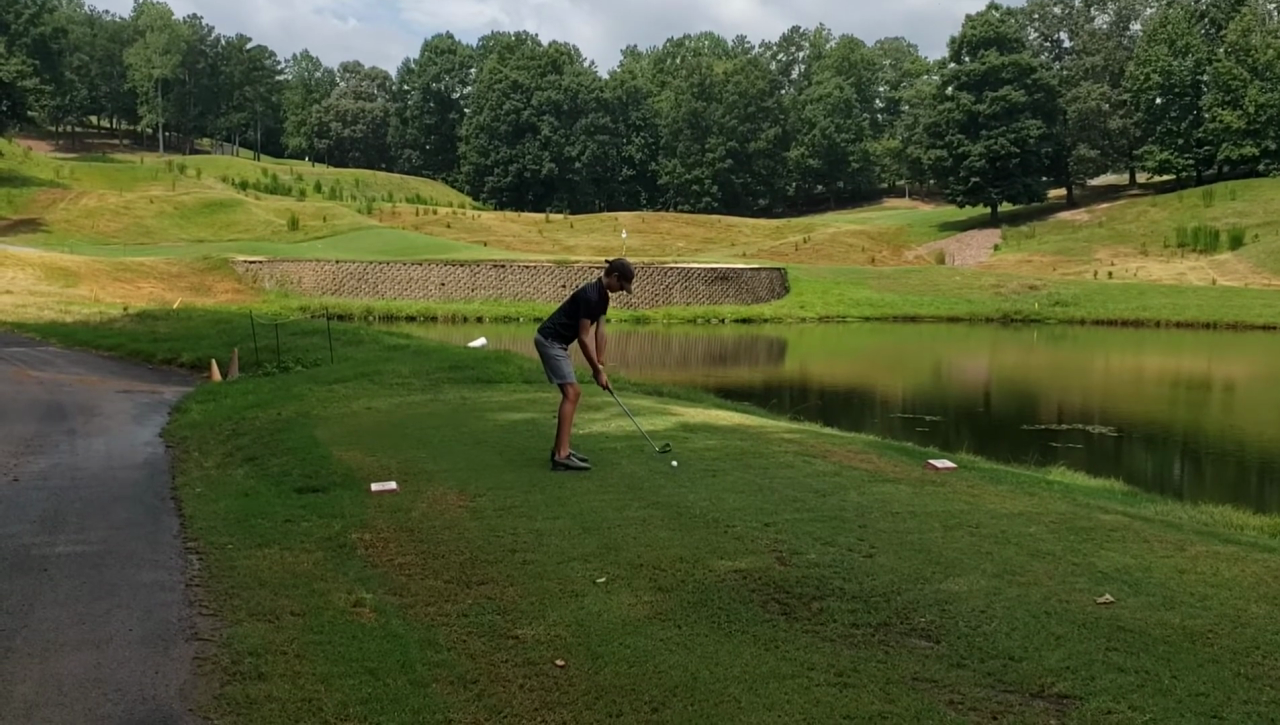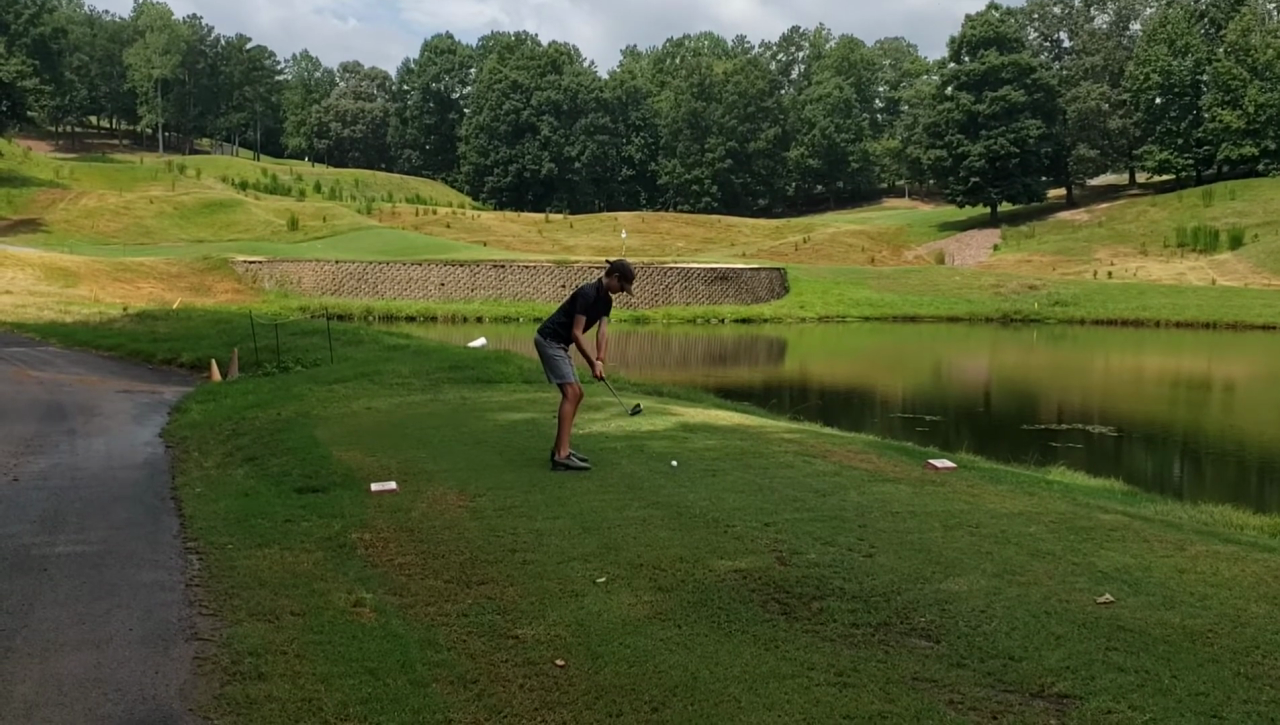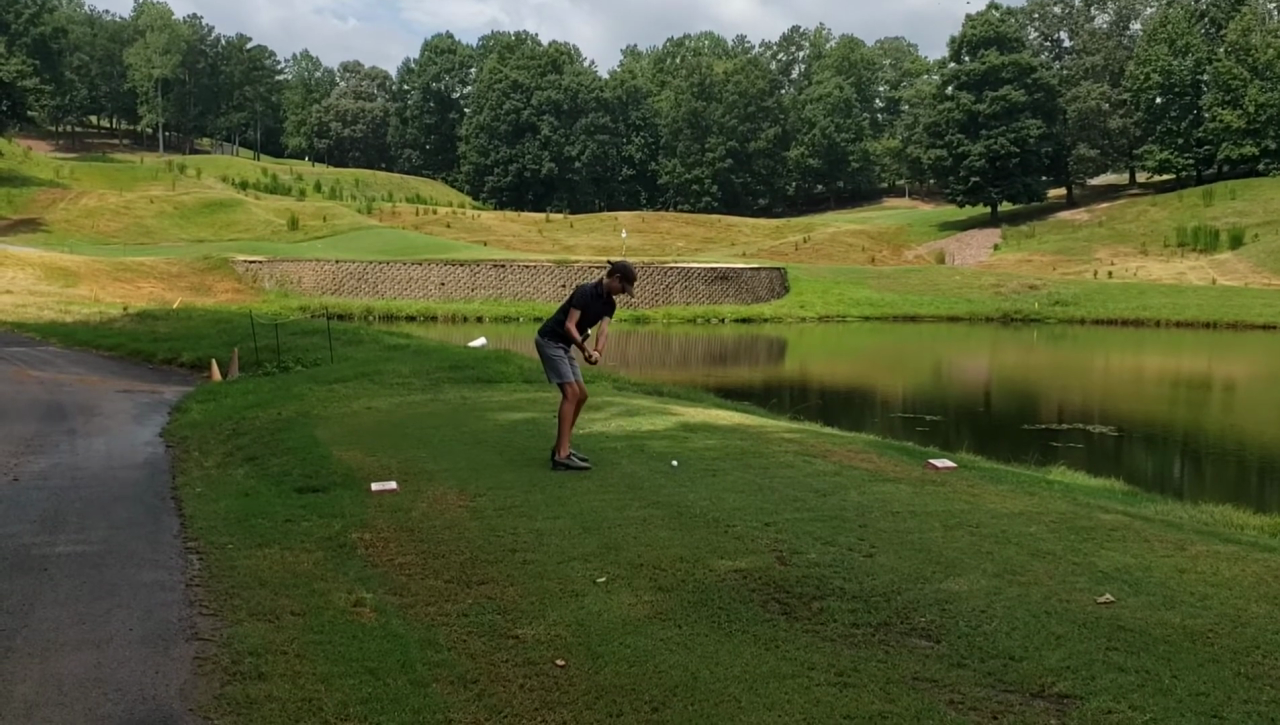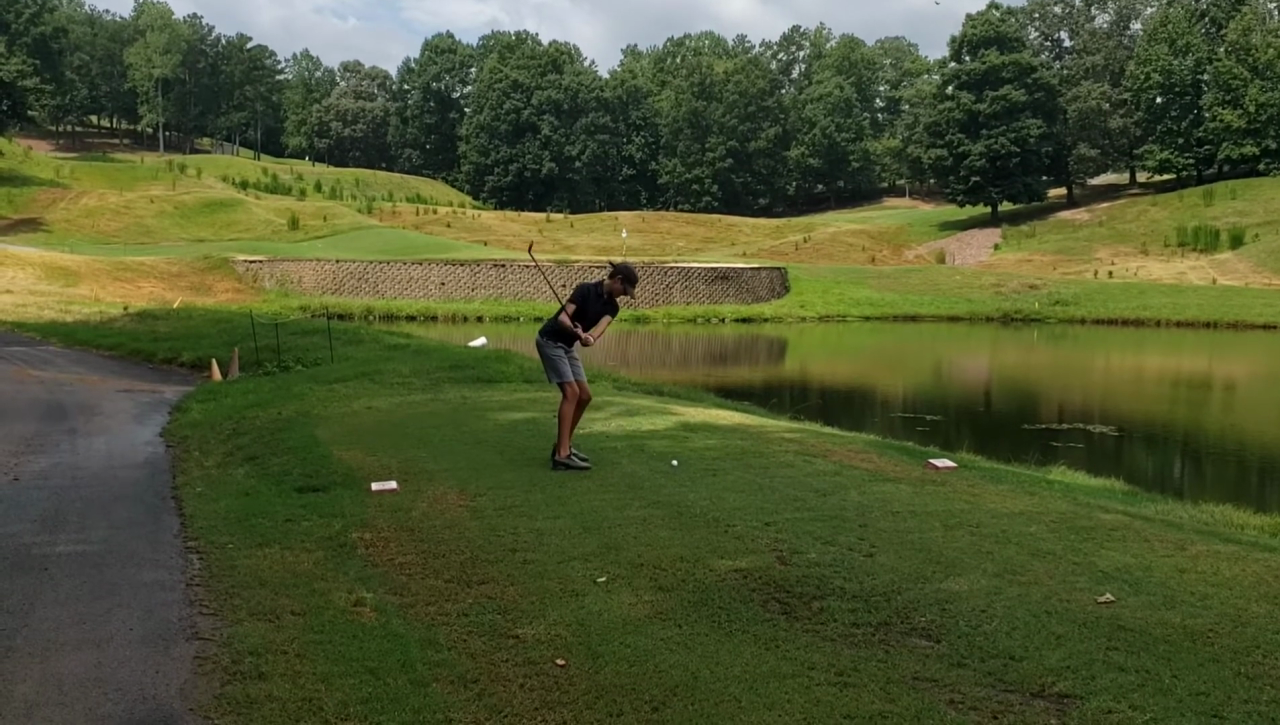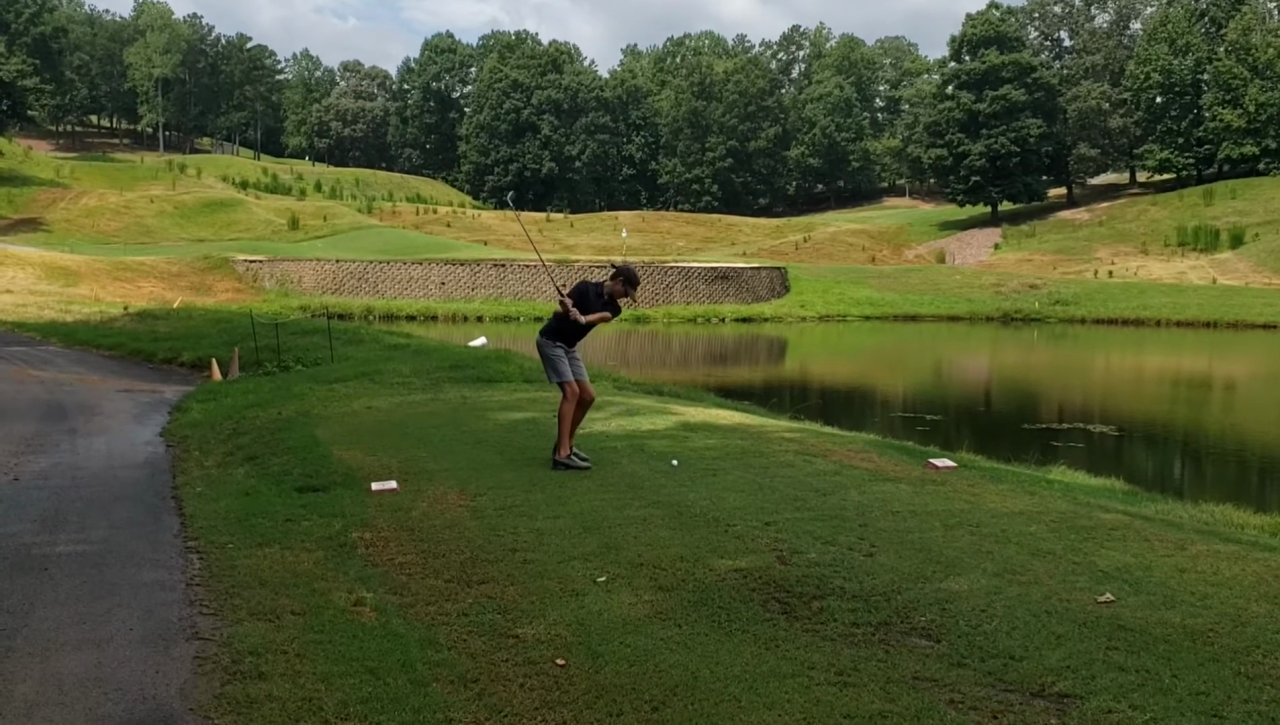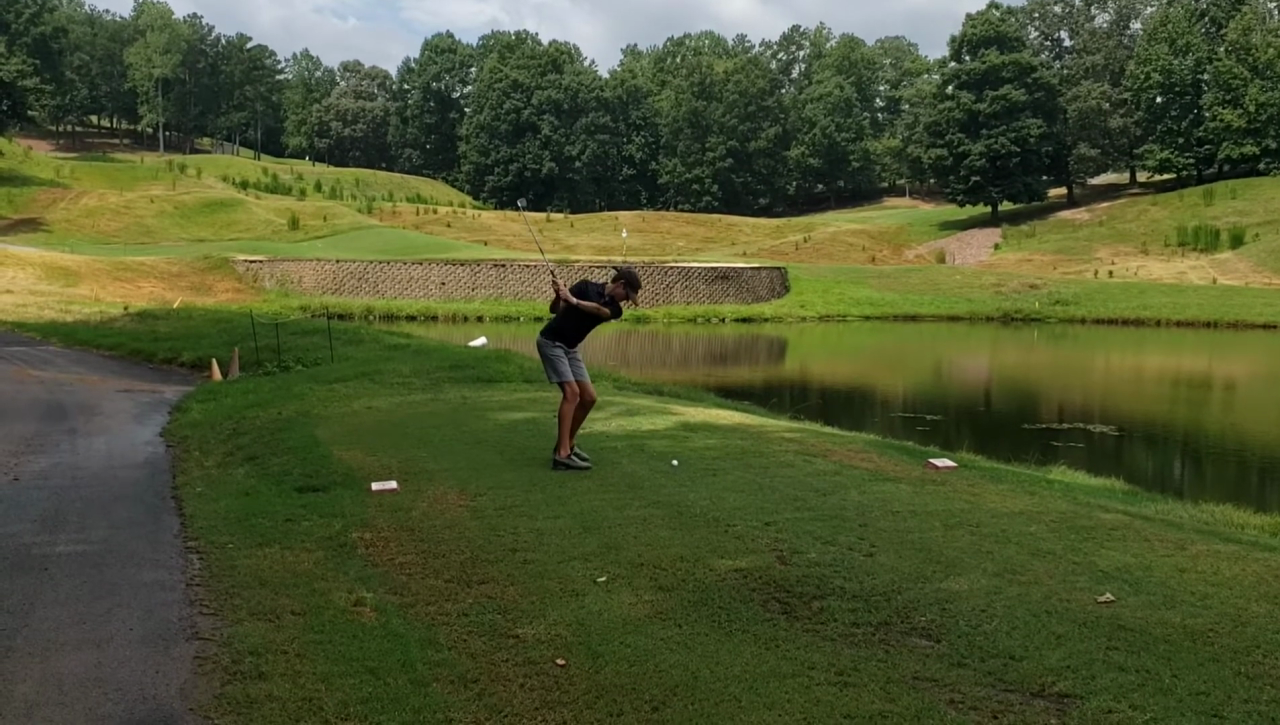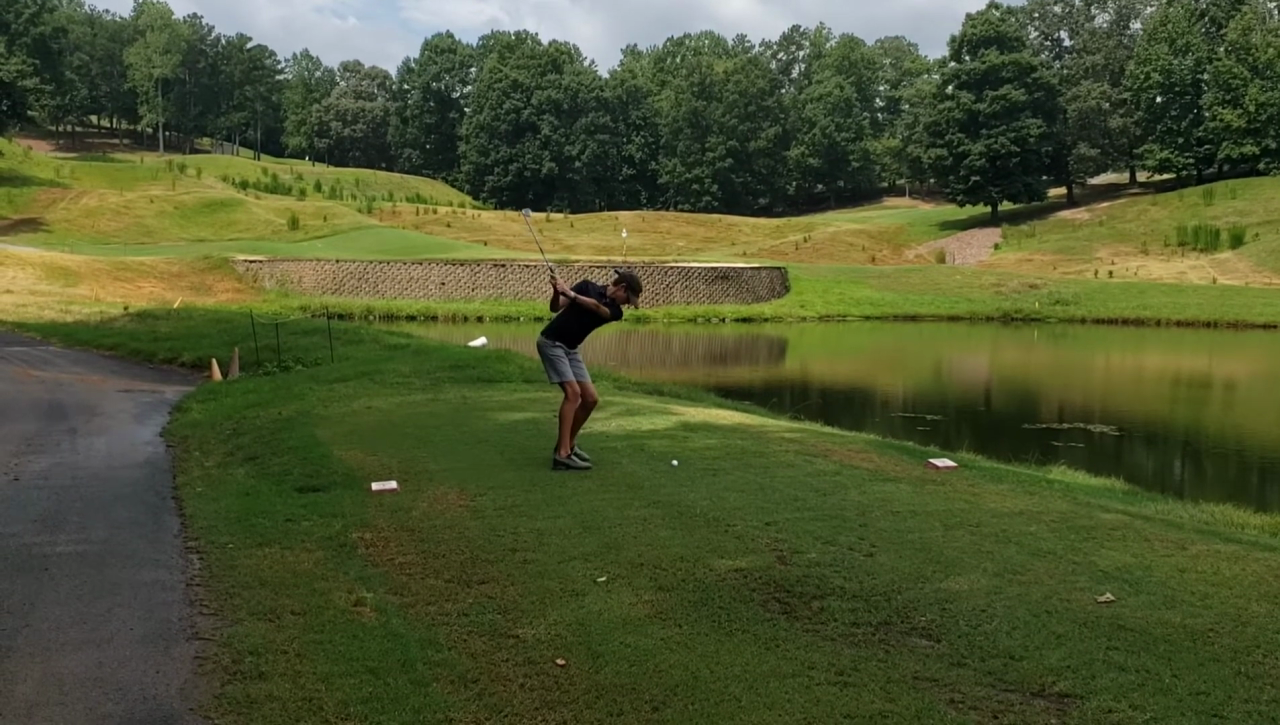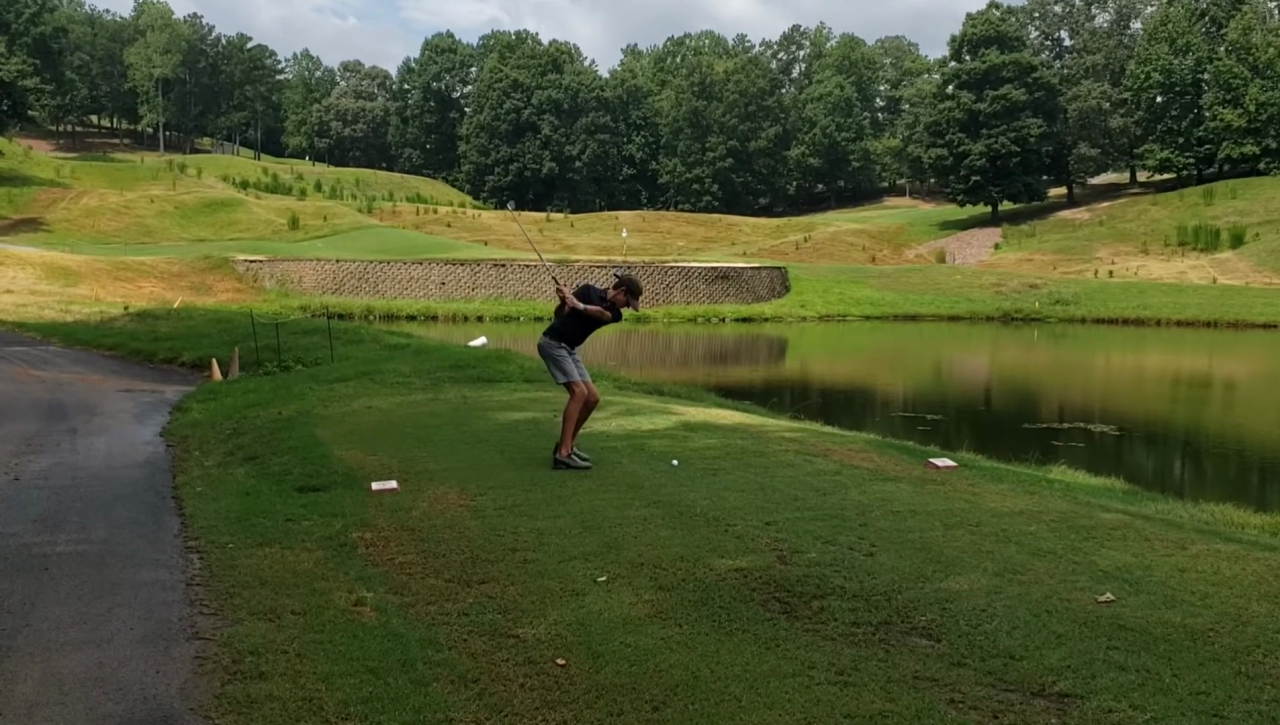
dt=0.1s
person 1, frame 1
left shoulder: (602, 296)
right shoulder: (590, 295)
left elbow: (600, 332)
right elbow: (583, 337)
left wrist: (600, 365)
right wrist: (597, 370)
left hip: (557, 342)
right hip: (550, 341)
left knee: (572, 393)
right knee: (571, 393)
left ankle: (560, 448)
right ankle: (562, 456)
person 1, frame 2
left shoulder: (606, 301)
right shoulder: (588, 293)
left elbow: (602, 332)
right elbow: (576, 332)
left wrist: (600, 361)
right wrist: (592, 363)
left hip: (560, 344)
right hip: (549, 340)
left knee: (575, 394)
right knee: (571, 393)
left ankle: (560, 447)
right ankle: (561, 456)
person 1, frame 3
left shoulder: (609, 303)
right shoulder: (586, 291)
left elbow: (603, 330)
right elbow: (569, 325)
left wrist: (598, 352)
right wrist: (584, 349)
left hip: (562, 345)
right hip: (550, 341)
left knee: (581, 395)
right knee: (571, 393)
left ankle: (561, 447)
right ankle: (562, 456)
person 1, frame 4
left shoulder: (612, 306)
right shoulder: (586, 290)
left elbow: (601, 326)
right elbow: (562, 318)
left wrist: (590, 337)
right wrist: (577, 332)
left hip: (567, 346)
right hip: (550, 341)
left knee: (585, 396)
right knee: (571, 392)
left ankle: (564, 445)
right ankle: (562, 455)
person 1, frame 5
left shoulder: (614, 307)
right shoulder: (585, 287)
left elbow: (598, 318)
right elbow: (558, 313)
left wrist: (581, 319)
right wrist: (566, 309)
left hip: (568, 346)
right hip: (551, 341)
left knee: (587, 396)
right knee: (571, 392)
left ankle: (566, 445)
right ankle: (562, 455)
person 1, frame 6
left shoulder: (614, 309)
right shoulder: (586, 287)
left elbow: (596, 308)
right elbow: (555, 309)
left wrist: (573, 300)
right wrist: (560, 296)
left hip: (570, 347)
right hip: (551, 341)
left knee: (589, 397)
right knee: (572, 392)
left ankle: (568, 444)
right ankle: (562, 454)
person 1, frame 7
left shoulder: (615, 311)
right shoulder: (587, 287)
left elbow: (595, 306)
right elbow: (555, 308)
left wrist: (571, 294)
right wrist: (558, 292)
left hip: (570, 348)
right hip: (551, 341)
left knee: (591, 398)
right knee: (573, 393)
left ankle: (568, 444)
right ankle: (562, 454)
person 1, frame 8
left shoulder: (614, 313)
right shoulder: (588, 291)
left elbow: (599, 312)
right elbow: (559, 314)
left wrist: (579, 306)
right wrist: (564, 301)
left hip: (566, 347)
right hip: (553, 344)
left knee: (593, 397)
right knee: (579, 393)
left ankle: (567, 445)
right ankle: (562, 453)
